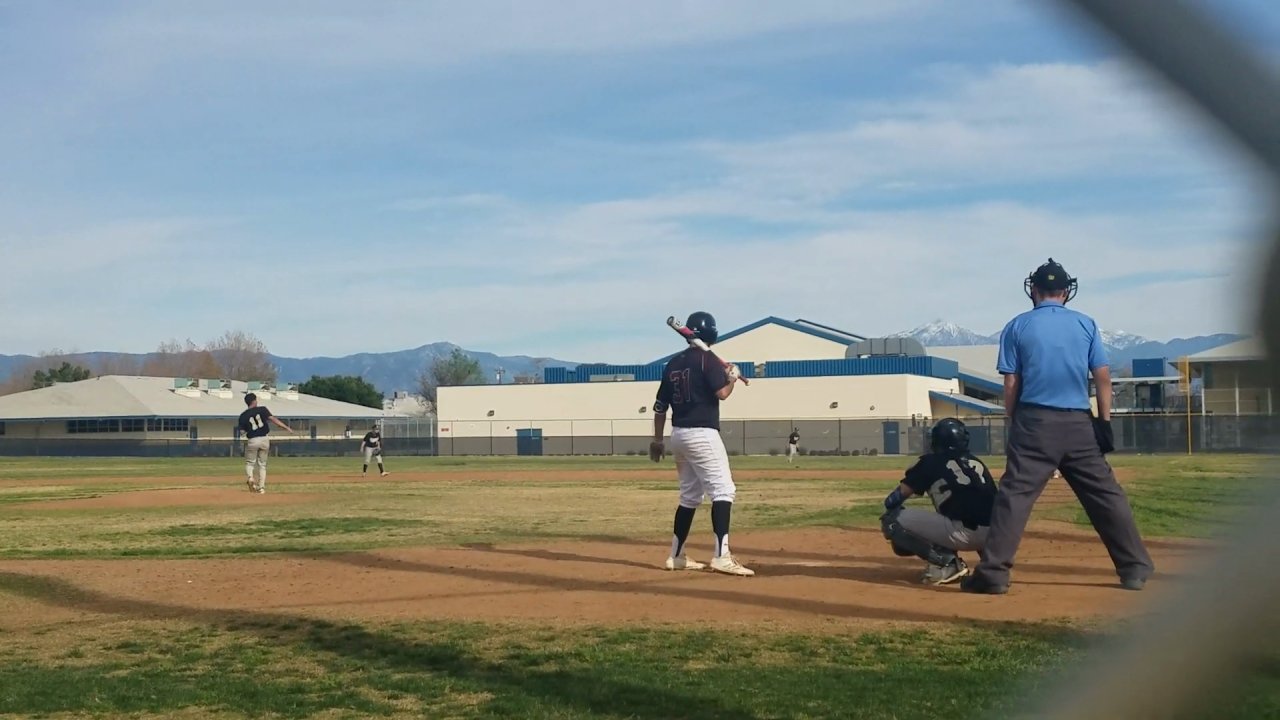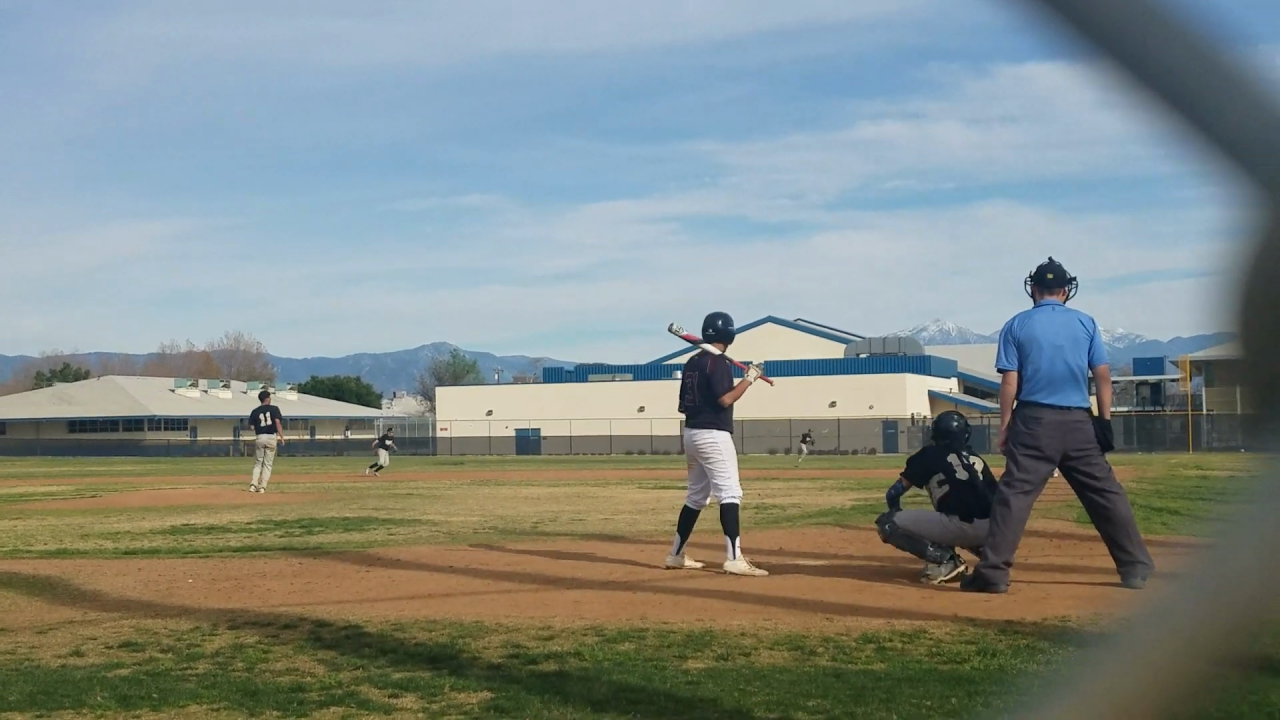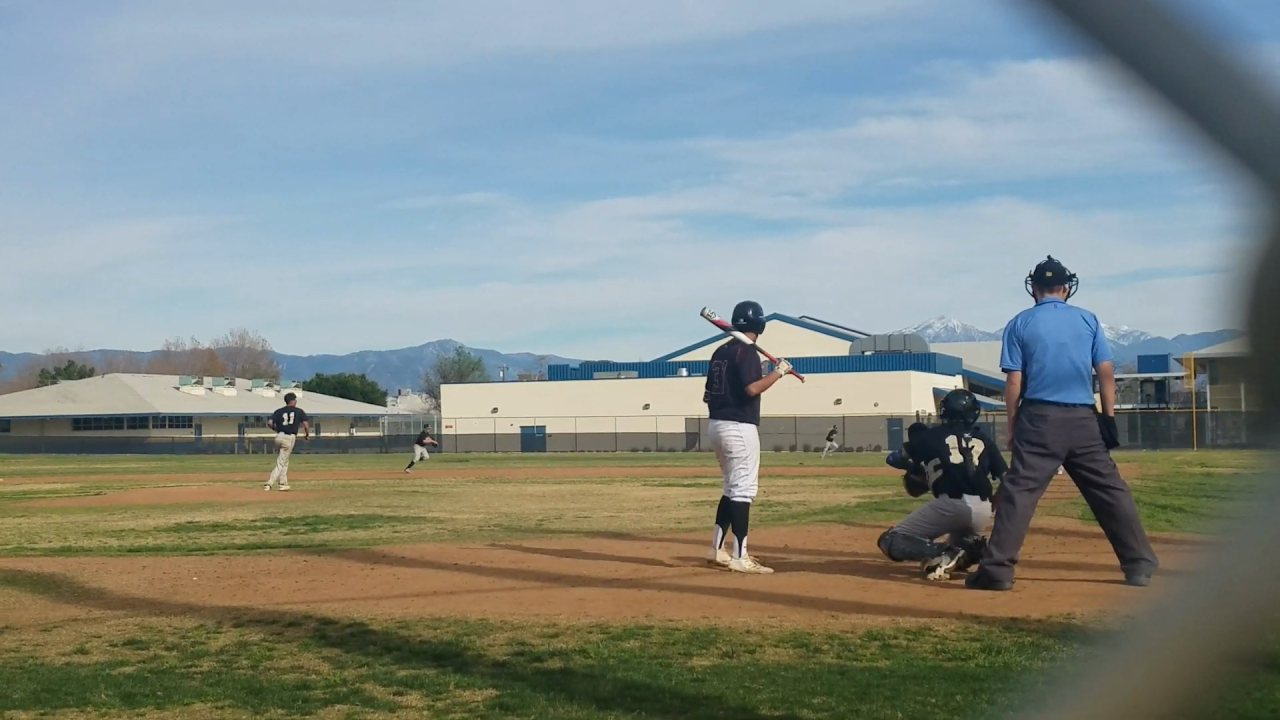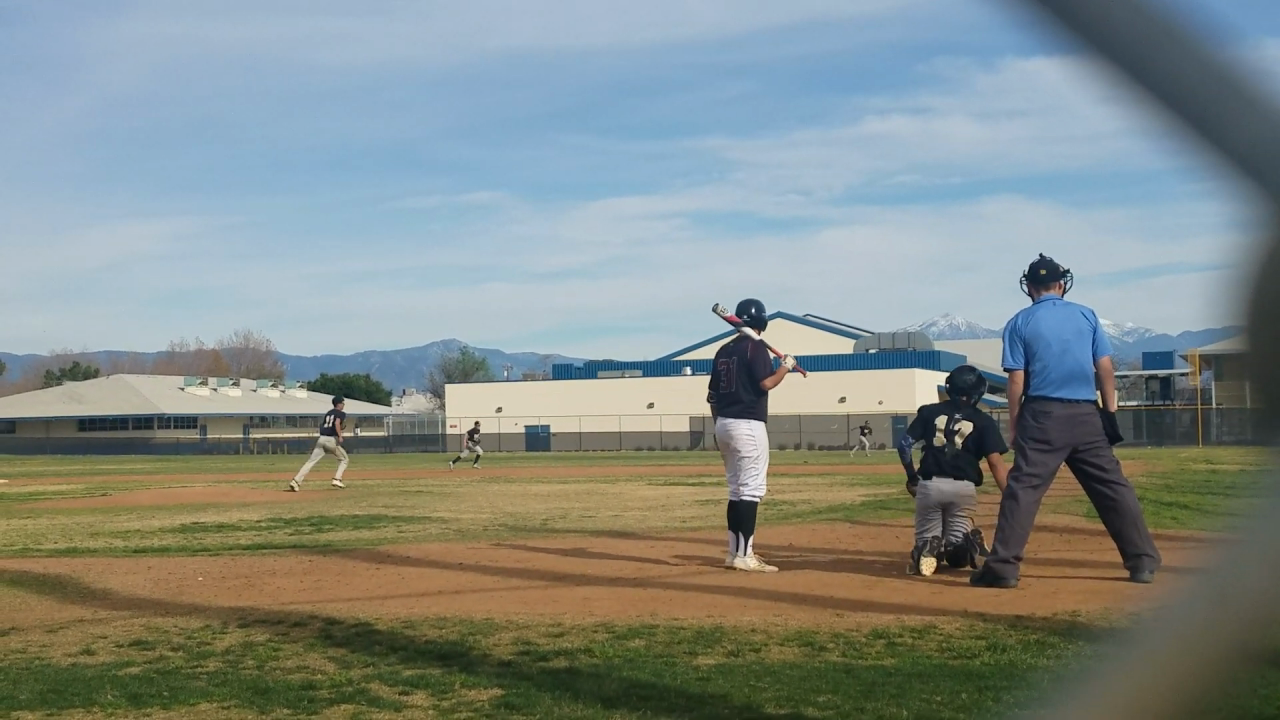
dt=0.4s
person 1, frame 1
left shoulder: (1017, 326)
right shoulder: (1086, 324)
left elbow: (1011, 385)
right elbow: (1103, 376)
left wrist: (1014, 427)
right wrist: (1104, 422)
left hip: (1034, 422)
right hip: (1079, 422)
left knee: (1015, 495)
right knee: (1105, 495)
left ankle: (992, 573)
right ankle: (1135, 569)
person 1, frame 2
left shoulder: (1017, 325)
right shoulder: (1086, 323)
left elbow: (1010, 382)
right elbow: (1103, 375)
left wrist: (1004, 427)
right wrist: (1104, 420)
left hip: (1033, 421)
right hip: (1079, 421)
left knee: (1015, 494)
right knee: (1106, 494)
left ankle: (992, 572)
right ankle: (1136, 568)
person 1, frame 3
left shoulder: (1020, 323)
right shoulder: (1088, 319)
left elbow: (1015, 382)
right elbow: (1106, 372)
left wrist: (1012, 427)
right wrist: (1108, 417)
left hip: (1039, 418)
right hip: (1084, 419)
left knee: (1020, 491)
right knee: (1110, 491)
left ankle: (997, 570)
right ankle: (1140, 565)
person 1, frame 4
left shoulder: (1020, 322)
right shoulder: (1087, 315)
left elbow: (1017, 380)
right elbow: (1105, 368)
left wrist: (1014, 426)
right wrist: (1109, 413)
left hip: (1042, 415)
right hip: (1087, 415)
left knee: (1024, 488)
right knee: (1113, 487)
left ankle: (1002, 567)
right ankle: (1144, 562)
person 2, frame 1
left shoulder: (673, 363)
right shoulder: (706, 359)
left elbow: (660, 405)
right elbow: (721, 393)
left wrist: (657, 439)
right wrist: (733, 376)
left hip: (678, 434)
right hip: (702, 434)
left knee: (689, 496)
right knee: (723, 490)
left ankle: (676, 556)
right ankle: (722, 555)
person 2, frame 2
left shoulder: (692, 363)
right shoulder: (717, 362)
left elbow: (684, 404)
right elbow: (726, 399)
right wrist: (749, 378)
left hip: (692, 434)
right hip: (713, 435)
left knee: (696, 496)
right knee: (730, 493)
left ankle: (676, 554)
right ankle: (734, 558)
person 2, frame 3
left shoulder: (720, 352)
right shoulder: (746, 351)
left elbow: (708, 395)
right elbow: (752, 388)
right wrist: (779, 371)
left hip: (716, 425)
right hip: (738, 427)
left knee: (732, 489)
right knee: (743, 489)
left ankle: (717, 548)
right ankle: (739, 557)
person 2, frame 4
left shoulder: (723, 351)
right shoulder: (755, 347)
left elbow: (712, 396)
right elbow: (766, 383)
right wrist: (786, 366)
left hip: (724, 424)
right hip: (748, 425)
left knee: (736, 490)
right knee: (753, 488)
left ankle: (735, 553)
right ankle: (746, 555)
person 3, frame 1
left shoulder: (930, 462)
right shoulder: (976, 462)
left elbow: (892, 501)
left hip: (964, 533)
left knee: (891, 520)
left ankle: (946, 562)
person 3, frame 2
left shoulder: (929, 454)
right shoulder: (976, 459)
left elbow: (893, 493)
left wrist: (896, 512)
left hip: (958, 526)
right hip: (987, 531)
left knee: (886, 523)
left ankle: (943, 559)
person 3, frame 3
left shoulder: (931, 434)
right shoulder: (983, 439)
left elbow: (894, 458)
right elbow: (1005, 479)
left wrist: (914, 468)
left hip: (949, 503)
right hip: (982, 509)
left knee: (889, 544)
right knee: (954, 559)
left ankle: (940, 554)
right ankle: (974, 550)
person 3, frame 4
left shoulder: (929, 412)
right shoulder: (983, 421)
left elbow: (905, 445)
right elbow: (996, 464)
left wrist: (911, 476)
left hip: (930, 484)
right hip: (964, 488)
left knee: (924, 542)
right knee: (957, 556)
left ankle: (927, 548)
right ankle: (969, 545)
